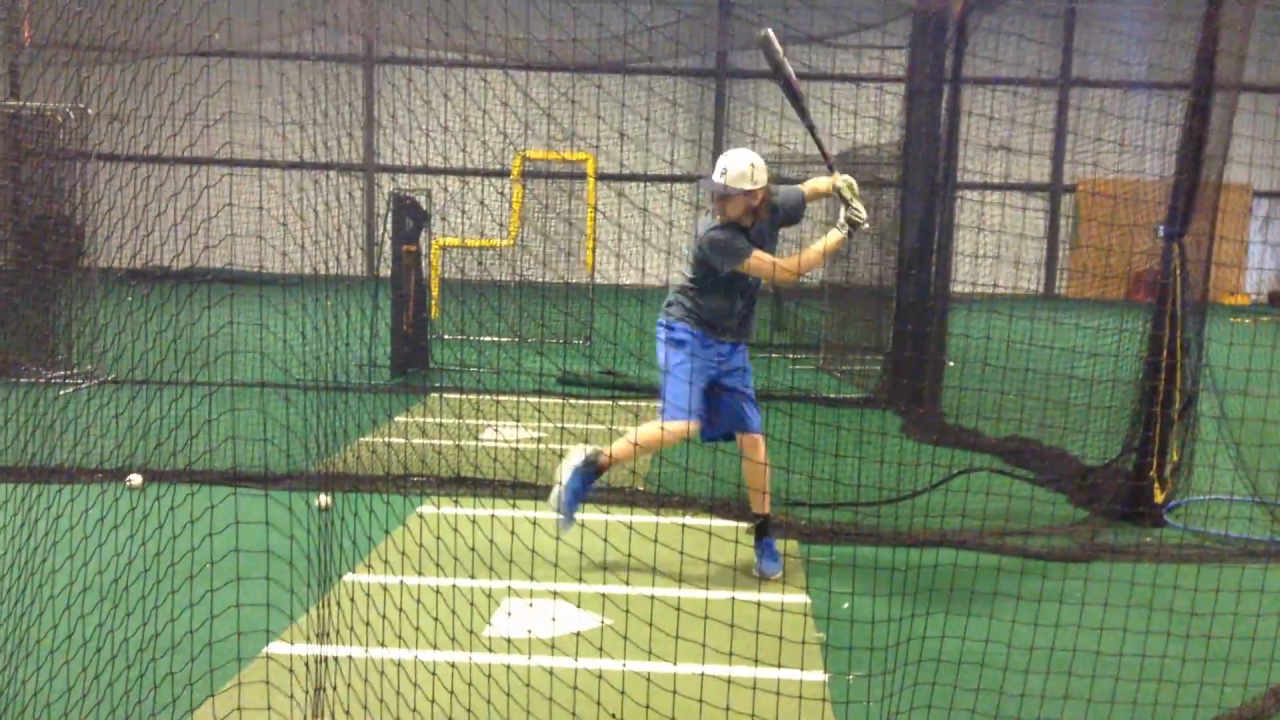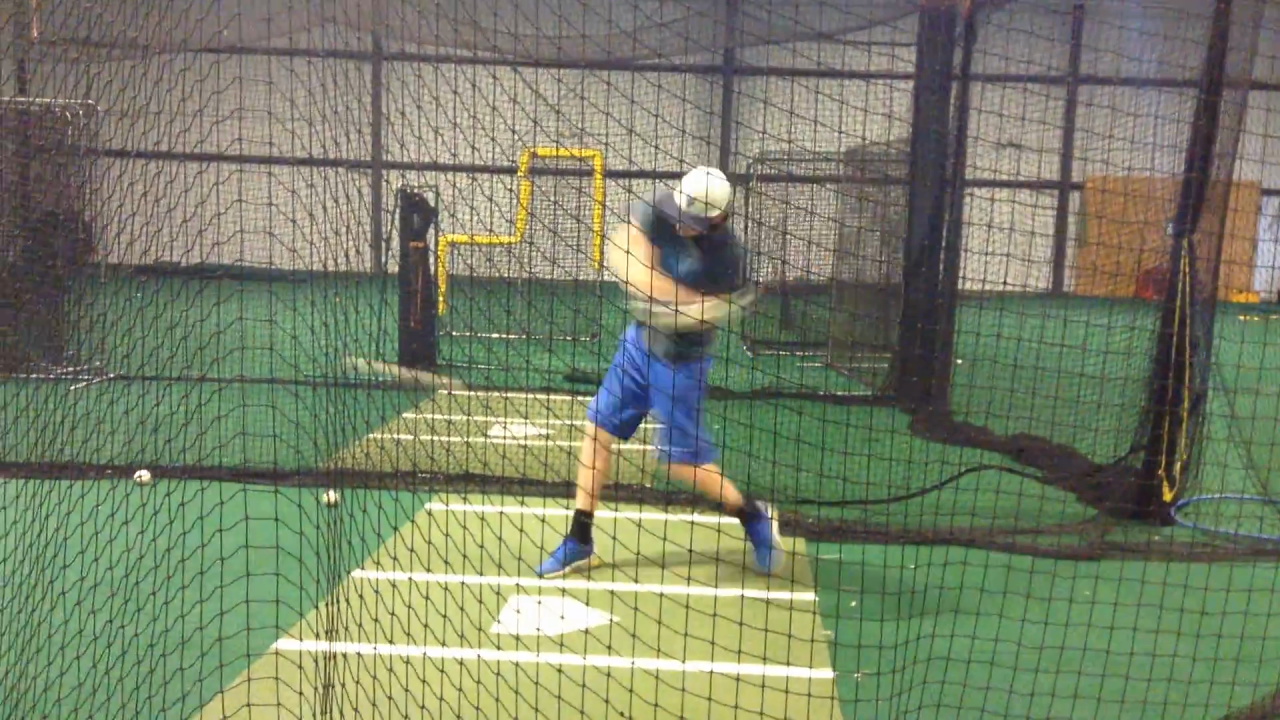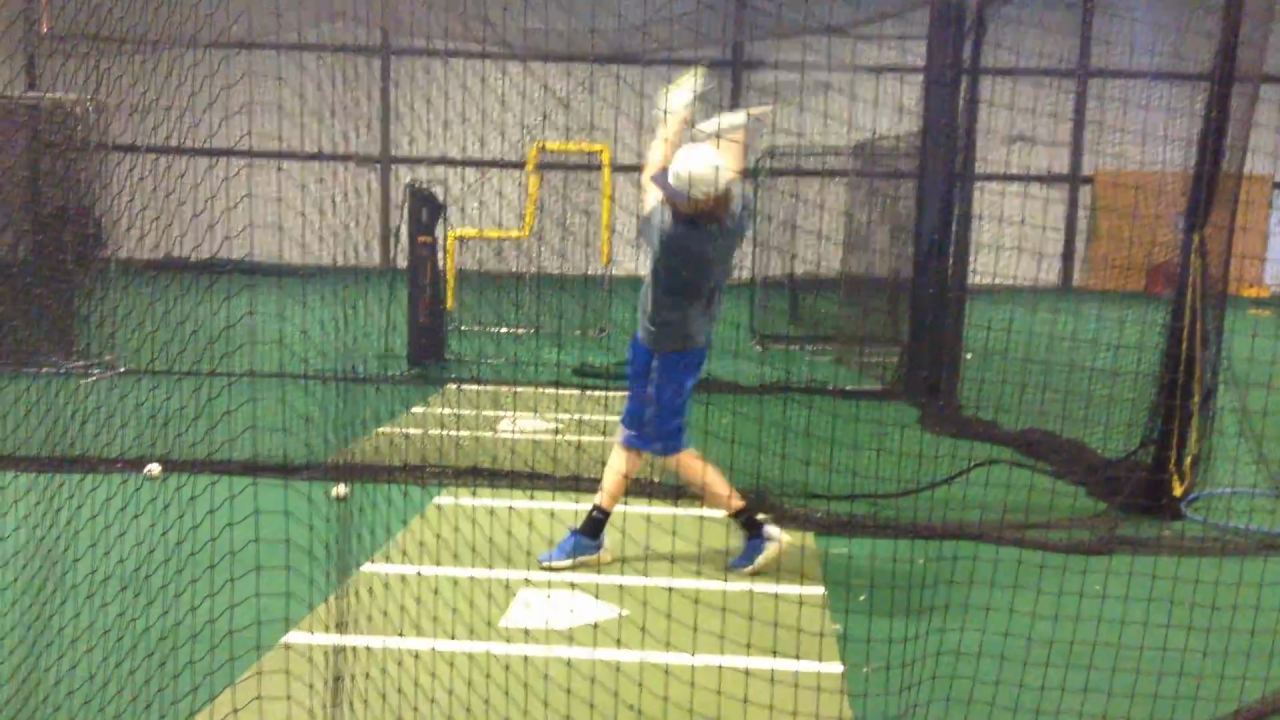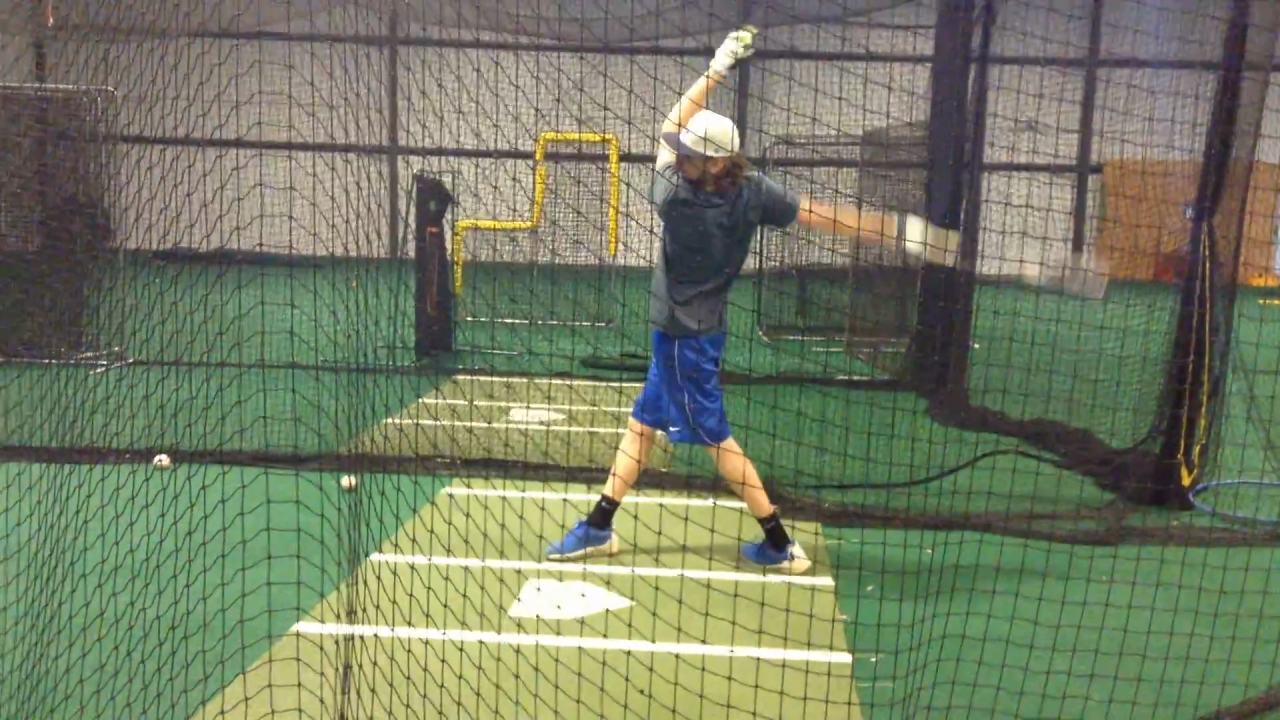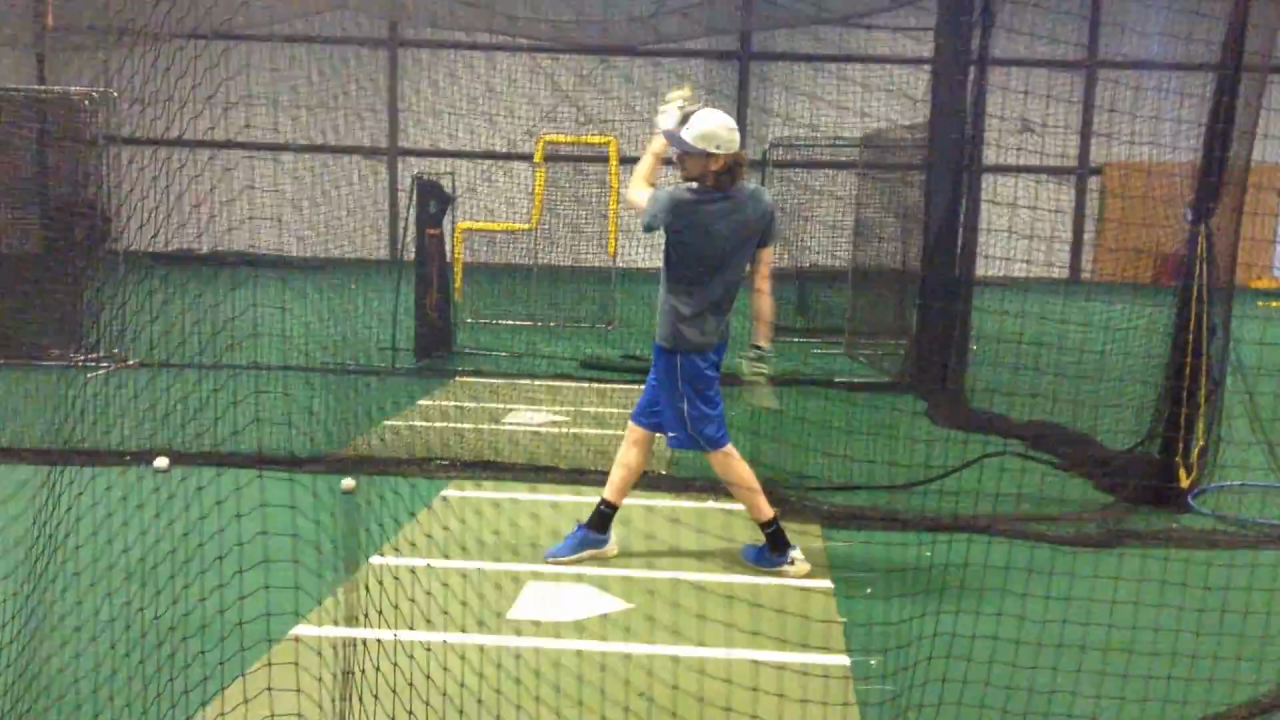
dt=0.3s
person 1, frame 1
left shoulder: (774, 205)
right shoulder: (716, 236)
left elbow: (818, 187)
right elbow: (785, 272)
left wrist: (840, 185)
right wrist: (843, 231)
left hip: (731, 342)
right hip: (687, 333)
left knee: (752, 437)
right knee: (679, 427)
left ankle: (764, 538)
right ankle: (590, 465)
person 1, frame 2
left shoulder: (728, 257)
right shoulder: (658, 209)
left elbow: (708, 313)
right elbow: (629, 255)
right wrist: (671, 298)
left hip: (682, 360)
right hip: (641, 340)
left knee: (682, 462)
right knee: (598, 432)
left ankle: (754, 519)
right ankle: (579, 540)
person 1, frame 3
left shoulder: (673, 236)
right shoulder: (733, 210)
left elbow: (651, 173)
right elbow: (731, 163)
left wrist: (675, 113)
right wrist: (727, 128)
left hip: (667, 347)
right hip: (688, 338)
left knee: (670, 447)
right knee: (633, 436)
left ankle: (757, 530)
right ankle: (589, 538)
person 1, frame 4
left shoulder: (674, 197)
right shoulder: (757, 192)
left elbow: (669, 130)
right elbow: (825, 217)
left wrist: (715, 69)
right wrist: (900, 229)
left hip: (683, 332)
right hip: (691, 329)
left knee: (714, 437)
right knee: (643, 423)
left ankle: (781, 543)
right ankle: (597, 527)
person 1, frame 5
left shoulder: (680, 206)
right shoulder: (758, 204)
left elbow: (634, 192)
right elbow: (761, 279)
left wrist: (661, 131)
right wrist: (759, 344)
left hip: (685, 340)
right hip: (702, 335)
left knee: (713, 443)
right knee: (642, 428)
left ankle: (781, 547)
right ankle: (597, 531)
